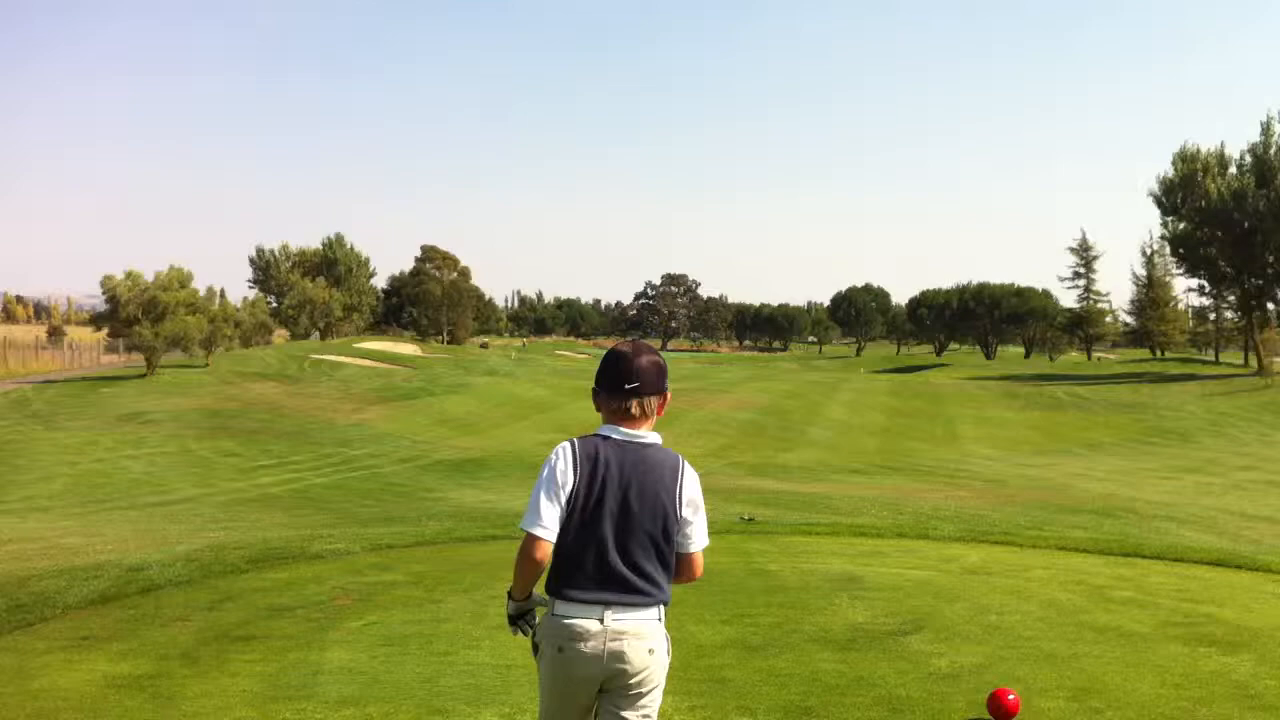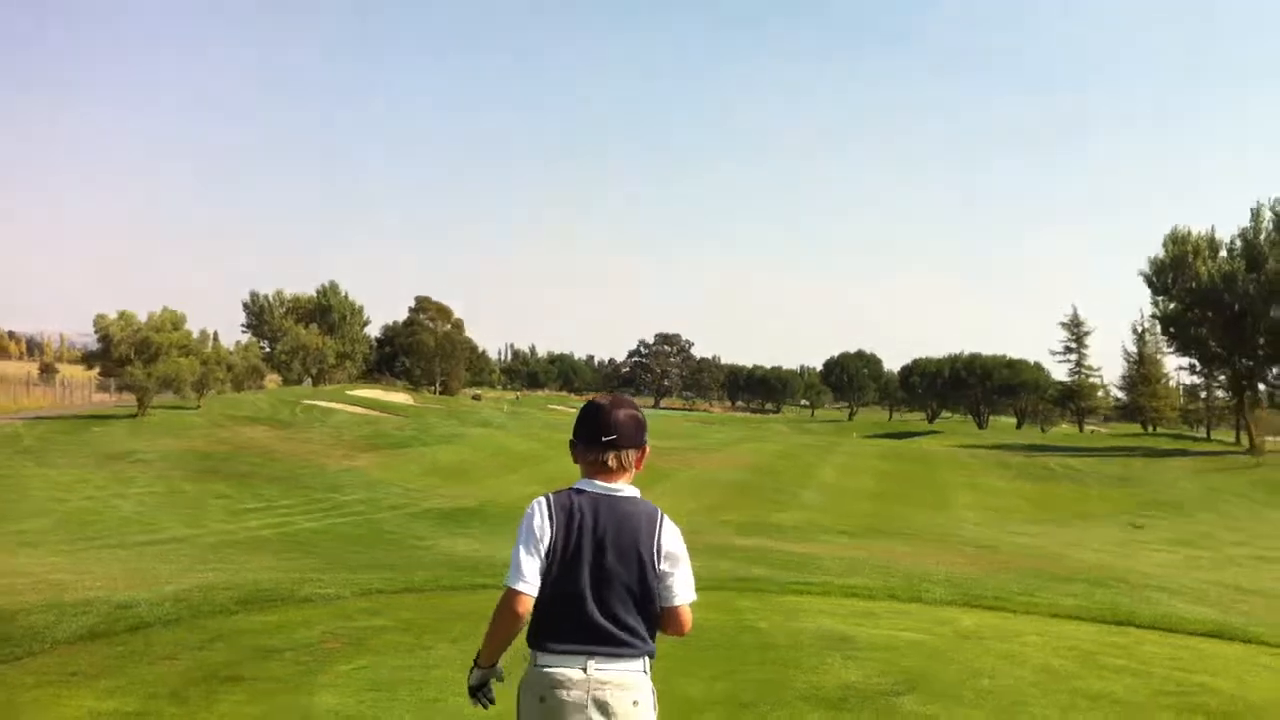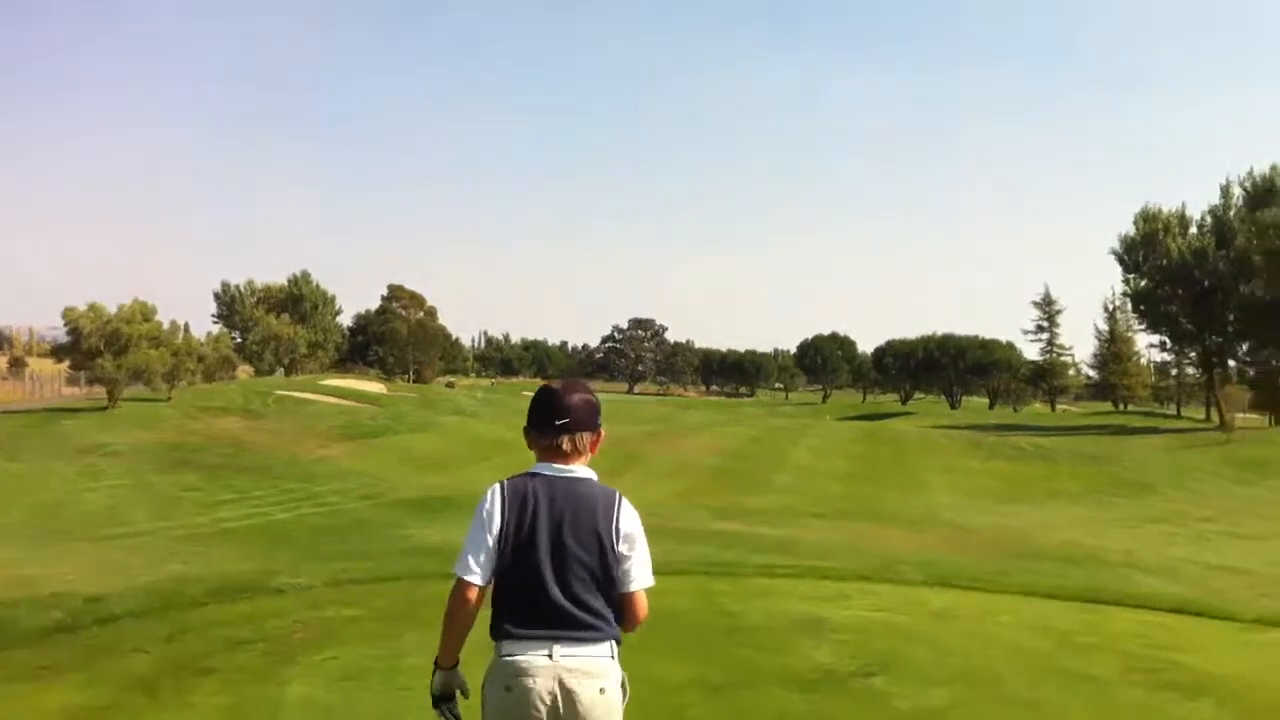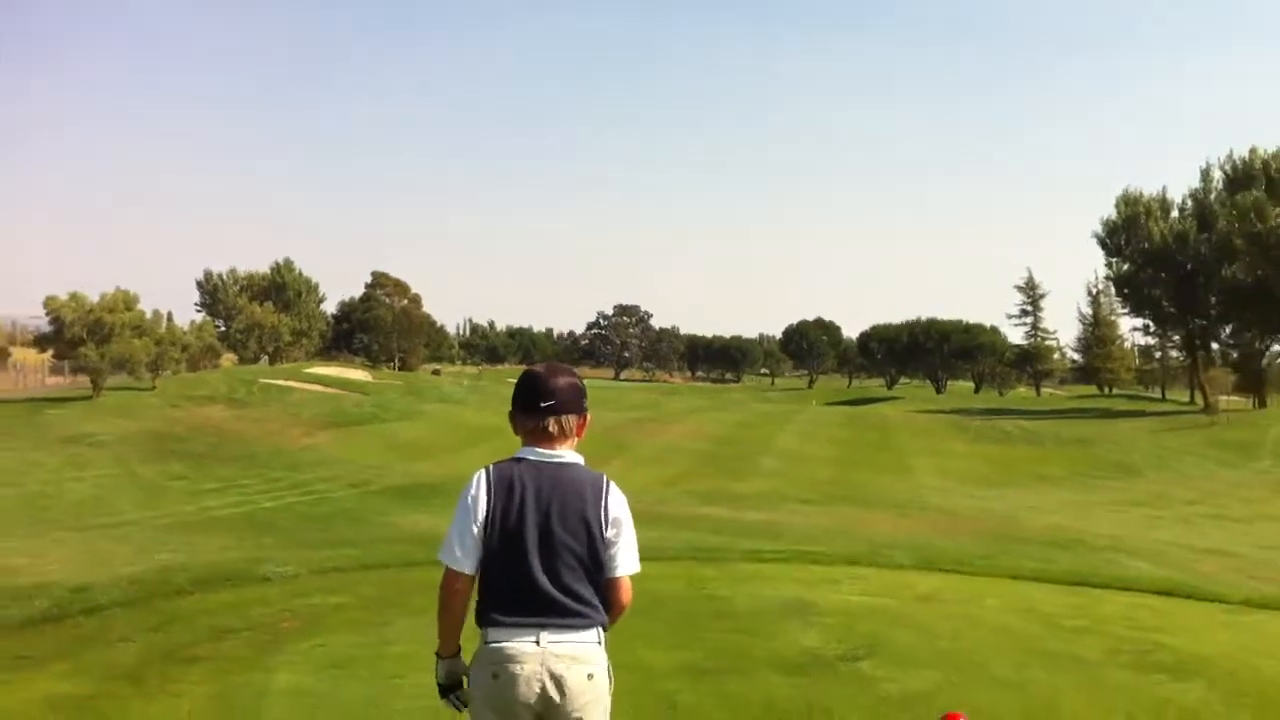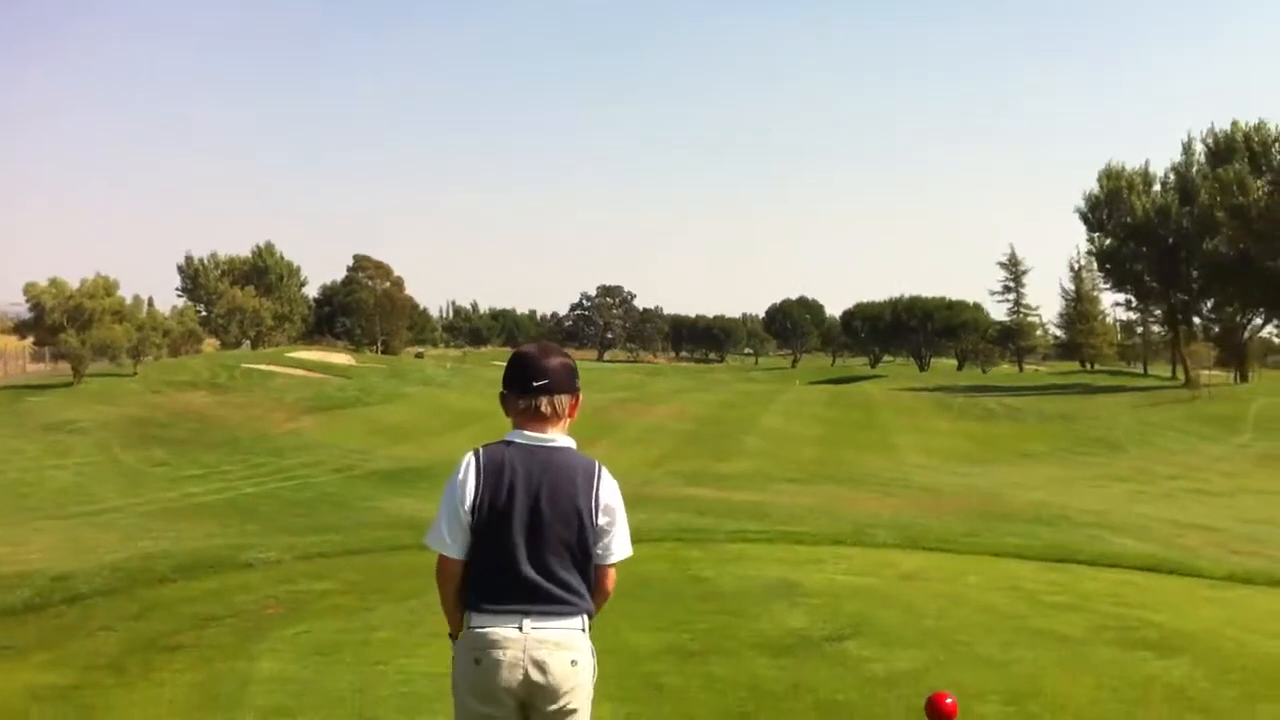
dt=0.2s
person 1, frame 1
left shoulder: (569, 457)
right shoulder: (679, 473)
left elbow: (538, 552)
right elbow: (691, 568)
left wrist: (518, 597)
left hip: (571, 627)
right hip: (642, 635)
person 1, frame 2
left shoulder: (546, 511)
right shoulder: (658, 527)
left elbow: (518, 605)
right elbow: (680, 622)
left wrist: (485, 662)
left hip: (553, 680)
right hip: (627, 686)
person 1, frame 3
left shoulder: (501, 498)
right shoulder: (617, 508)
left elbow: (468, 595)
right elbow: (636, 610)
left wrist: (446, 666)
left hip: (518, 669)
right hip: (594, 672)
person 1, frame 4
left shoulder: (487, 484)
right shoulder: (605, 493)
left elbow: (457, 583)
right elbow: (620, 594)
left wrist: (448, 655)
left hip: (504, 658)
right hip: (580, 658)
person 1, frame 5
left shoulder: (476, 467)
right shoulder: (596, 478)
left elbow: (449, 568)
right elbow: (605, 581)
left wrist: (460, 632)
left hip: (488, 644)
right hip: (564, 645)
